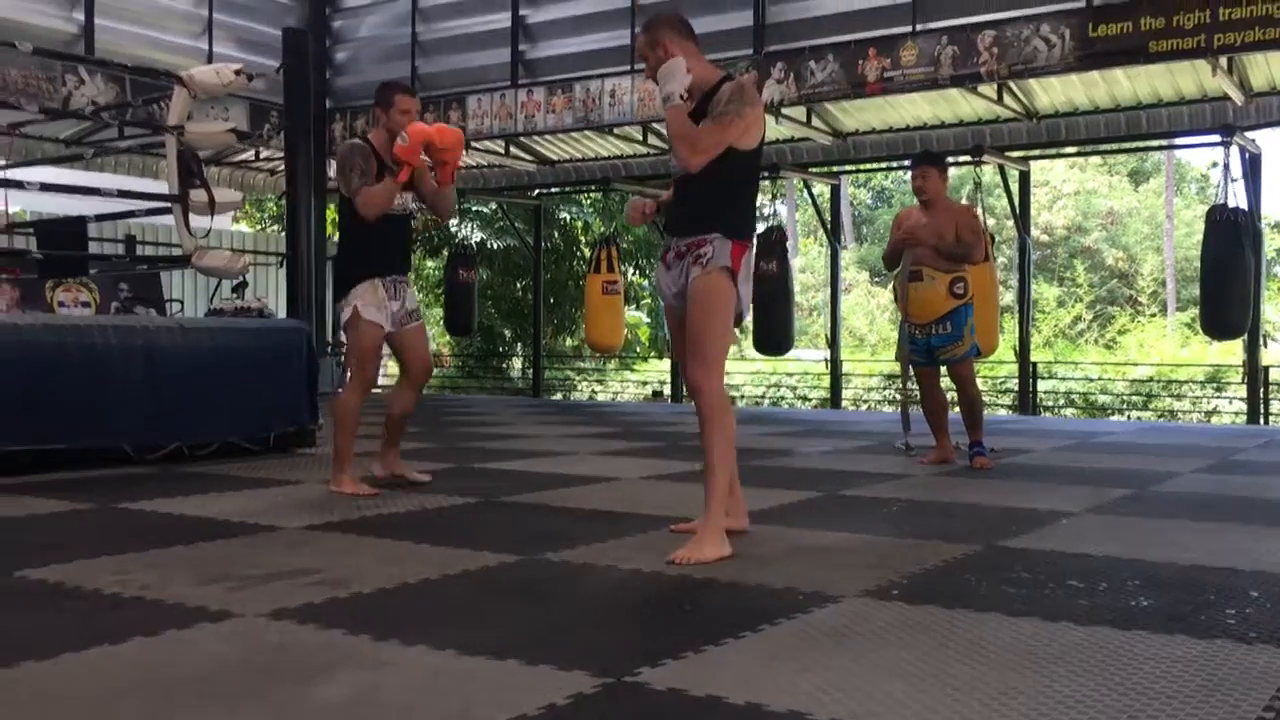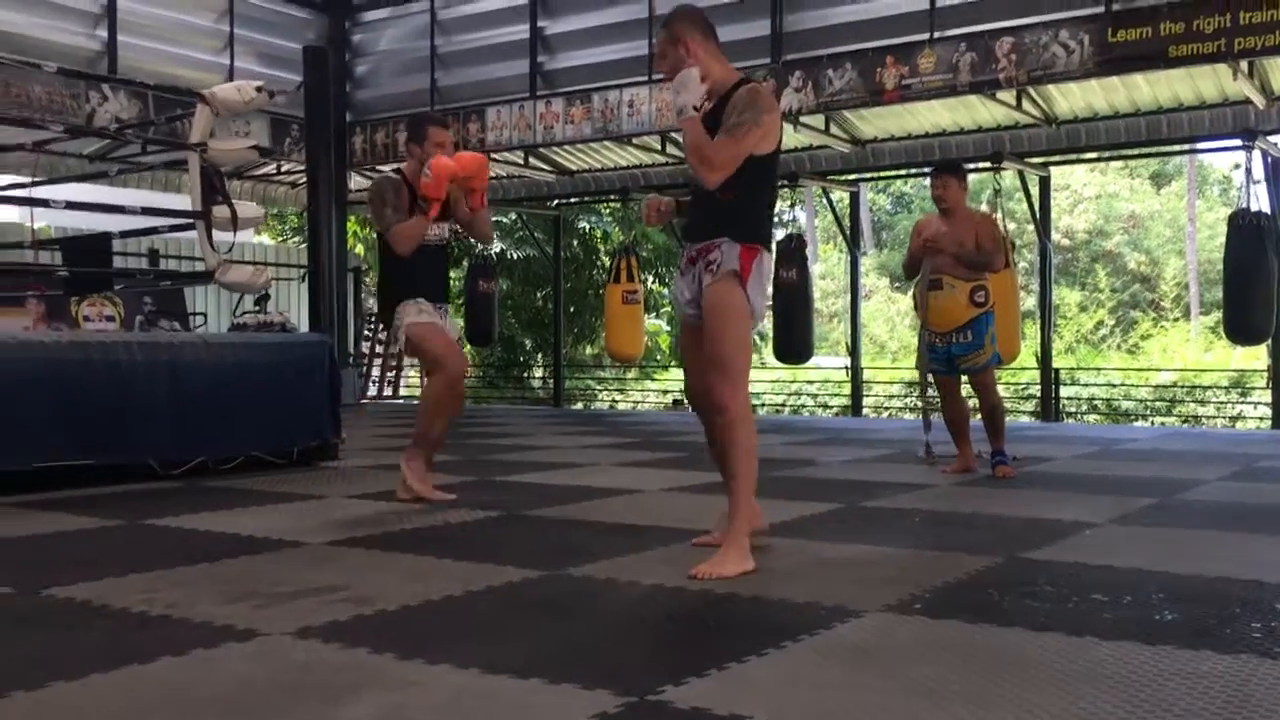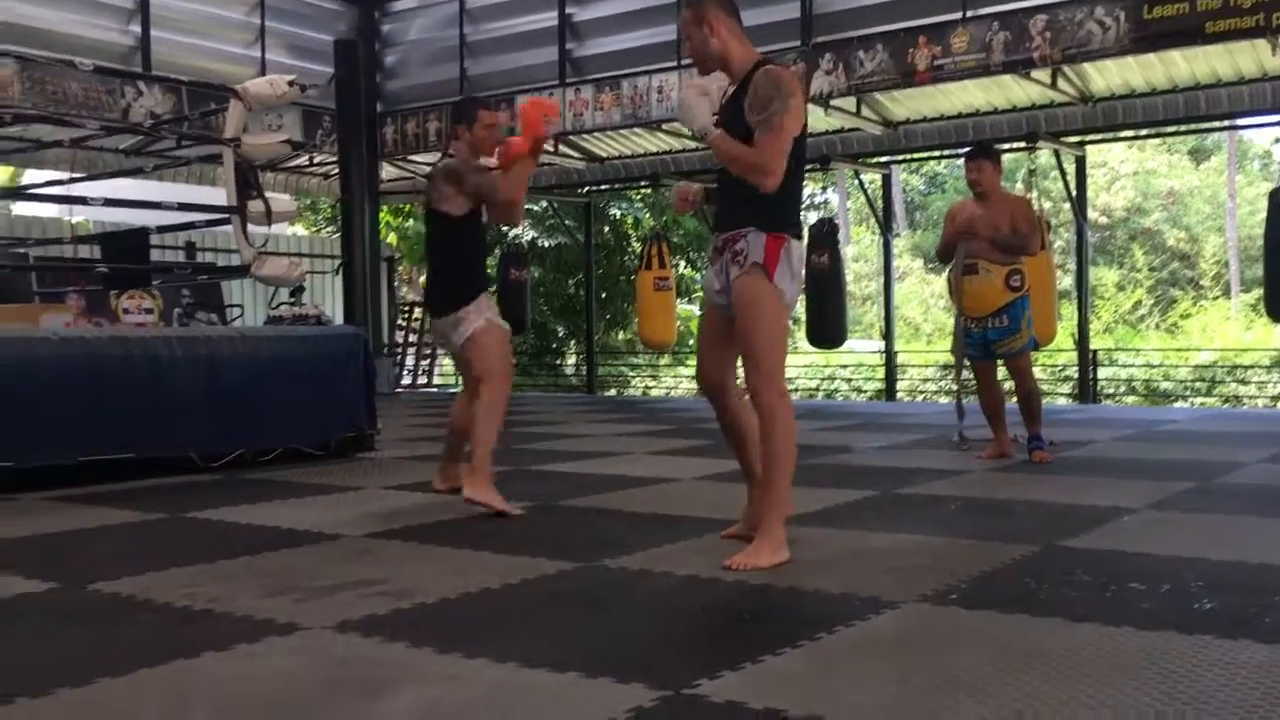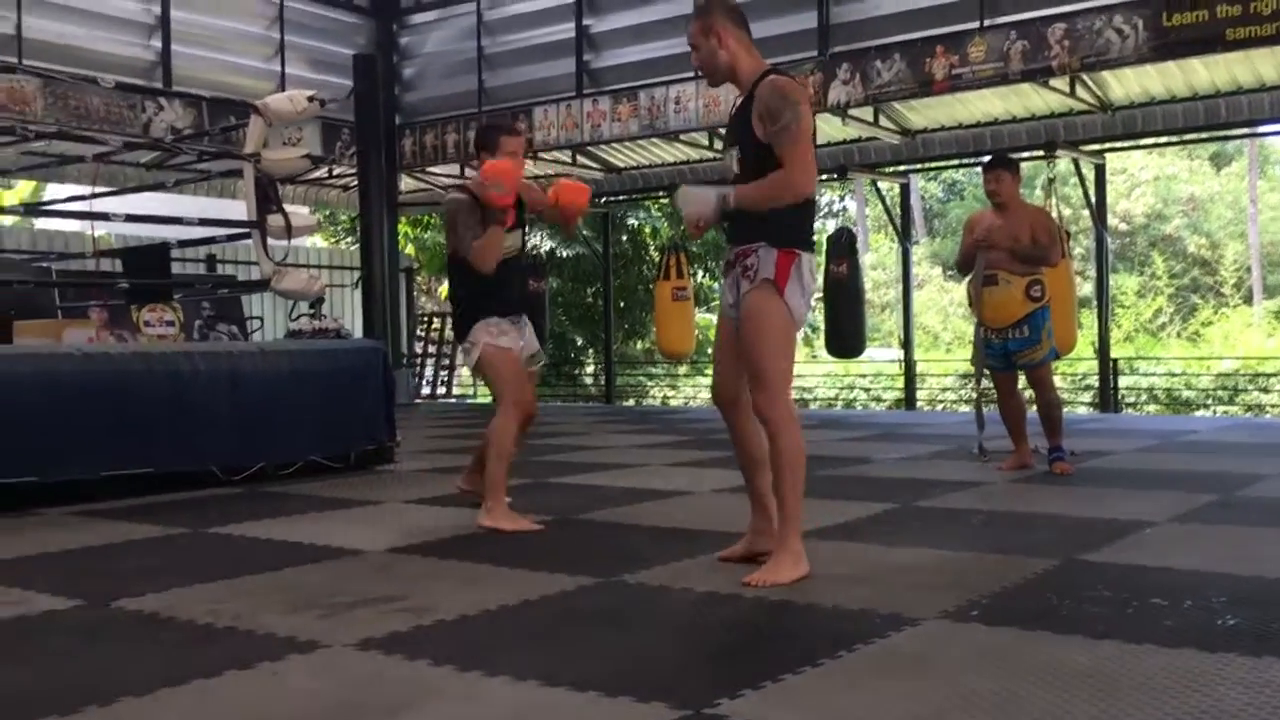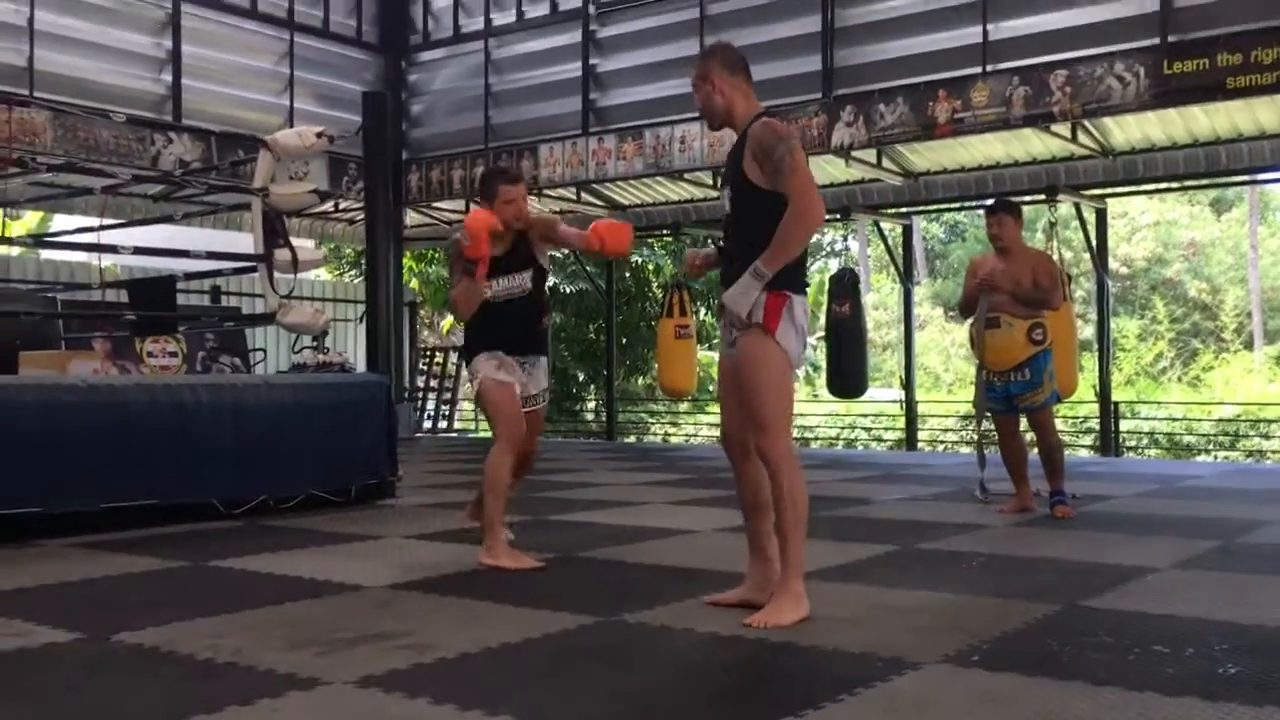
dt=0.2s
person 1, frame 1
left shoulder: (738, 94)
right shoulder: (689, 106)
left elbow: (692, 156)
left wrist: (672, 98)
right wrist: (655, 207)
left hip: (720, 251)
right hip: (679, 254)
left knee: (705, 381)
right knee: (700, 386)
left ankle: (714, 531)
right ankle: (731, 505)
person 1, frame 2
left shoulder: (753, 99)
right shoulder: (710, 109)
left elbow: (711, 171)
left wrist: (687, 111)
right wrist: (673, 207)
left hip: (735, 258)
right hip: (698, 260)
left knee: (729, 395)
right knee: (701, 393)
left ankle: (737, 545)
right ankle: (745, 512)
person 1, frame 3
left shoulder: (772, 82)
right shoulder: (735, 94)
left elbow: (768, 174)
left wrist: (705, 124)
right wrist: (703, 195)
left hip: (765, 247)
right hip: (729, 248)
left knee: (765, 388)
right knee: (713, 379)
left ankle: (773, 533)
right ankle: (762, 500)
person 1, frame 4
left shoulder: (779, 92)
right shoulder: (747, 103)
left elbow: (800, 179)
left wrist: (721, 199)
right wrist: (716, 208)
left hip: (775, 261)
right hip: (746, 262)
left knee: (770, 403)
right knee: (728, 395)
left ankle: (791, 549)
right ankle: (764, 526)
person 1, frame 5
left shoulder: (769, 134)
right shoulder: (744, 144)
left elbow: (809, 212)
left wrist: (753, 278)
right wrist: (716, 260)
left hip: (769, 306)
right hip: (746, 309)
left knee: (771, 445)
right knee: (738, 442)
left ankle: (792, 589)
right ankle: (761, 576)
person 2, frame 1
left shoulder: (412, 162)
right shoulder: (356, 153)
left elbow: (444, 211)
right elbow: (368, 207)
left wrist: (446, 169)
right wrist: (400, 165)
left hip: (397, 280)
right hip: (361, 281)
left knee: (420, 367)
right knee: (363, 377)
left ankle: (389, 455)
right ankle: (341, 472)
person 2, frame 2
left shoulder: (444, 186)
right shoulder: (389, 187)
left elbow: (483, 236)
right elbow: (403, 244)
left wrist: (474, 195)
right wrist: (431, 200)
left hip: (434, 305)
right hip: (406, 304)
left knee: (446, 393)
right knee: (453, 367)
left ankle: (413, 482)
right ankle: (414, 456)
person 2, frame 3
left shoulder: (469, 173)
right shoulder: (452, 172)
left elbow: (506, 215)
right elbow: (509, 198)
left wrist: (518, 162)
right wrist: (529, 149)
left hip: (459, 297)
right hip: (460, 297)
left knee: (477, 387)
right knee: (498, 382)
left ankle: (449, 471)
right ankle: (479, 481)
person 2, frame 4
left shoulder: (520, 193)
right shoulder: (460, 203)
left elbow: (558, 215)
right elbow: (485, 262)
right wrist: (502, 212)
left hip: (515, 318)
right hip: (481, 322)
left knee: (523, 411)
right knee: (515, 402)
left ankle: (476, 476)
right ankle: (494, 507)
person 2, frame 5
left shoulder: (537, 230)
right shoulder: (463, 245)
left elbow: (586, 242)
right elbow: (463, 310)
left wrist: (605, 237)
right wrist: (476, 261)
left hip: (532, 355)
right hip: (489, 353)
left knee: (525, 447)
right knee: (512, 436)
left ankle: (482, 505)
right ankle: (494, 547)
person 3, frame 1
left shoulder: (961, 213)
right shoulder: (903, 218)
left elbow: (976, 254)
right elbow: (888, 264)
left wrist: (931, 242)
right wrist: (898, 245)
left hip: (950, 307)
left knee: (963, 377)
right knee: (926, 380)
left ankle: (977, 446)
right ankle: (943, 446)
person 3, frame 2
left shoulder: (981, 222)
right shoulder: (923, 226)
left elbow: (996, 262)
right elbow: (908, 272)
left wrist: (952, 250)
right wrist: (917, 253)
left hip: (971, 316)
right hip: (935, 319)
left knee: (984, 385)
right knee: (947, 389)
left ankle: (999, 455)
right ankle: (965, 455)
person 3, frame 3
left shoulder: (1016, 205)
right shoulder: (957, 211)
left elbow: (1032, 246)
right elbow: (942, 258)
left wrist: (988, 235)
right wrist: (951, 239)
left hip: (1006, 300)
right hip: (970, 304)
left knee: (1021, 370)
right knee: (983, 375)
left ankle: (1036, 440)
right ankle: (1001, 440)
person 3, frame 4
left shoulder: (1036, 216)
right shoulder: (976, 221)
left elbow: (1052, 256)
right elbow: (962, 268)
left wrist: (1008, 246)
right wrist: (971, 251)
left hip: (1027, 311)
right hip: (990, 315)
left knee: (1042, 381)
right knee: (1004, 386)
left ankle: (1057, 451)
right ankle: (1021, 451)
person 3, frame 5
left shoulder: (1038, 260)
right shoulder: (978, 264)
left elbow: (1054, 299)
right elbow: (964, 311)
left wrist: (1011, 288)
right wrist: (973, 294)
left hip: (1029, 354)
right hip: (992, 358)
left knee: (1043, 424)
right knee: (1005, 429)
left ankle: (1058, 494)
right ankle: (1022, 494)
